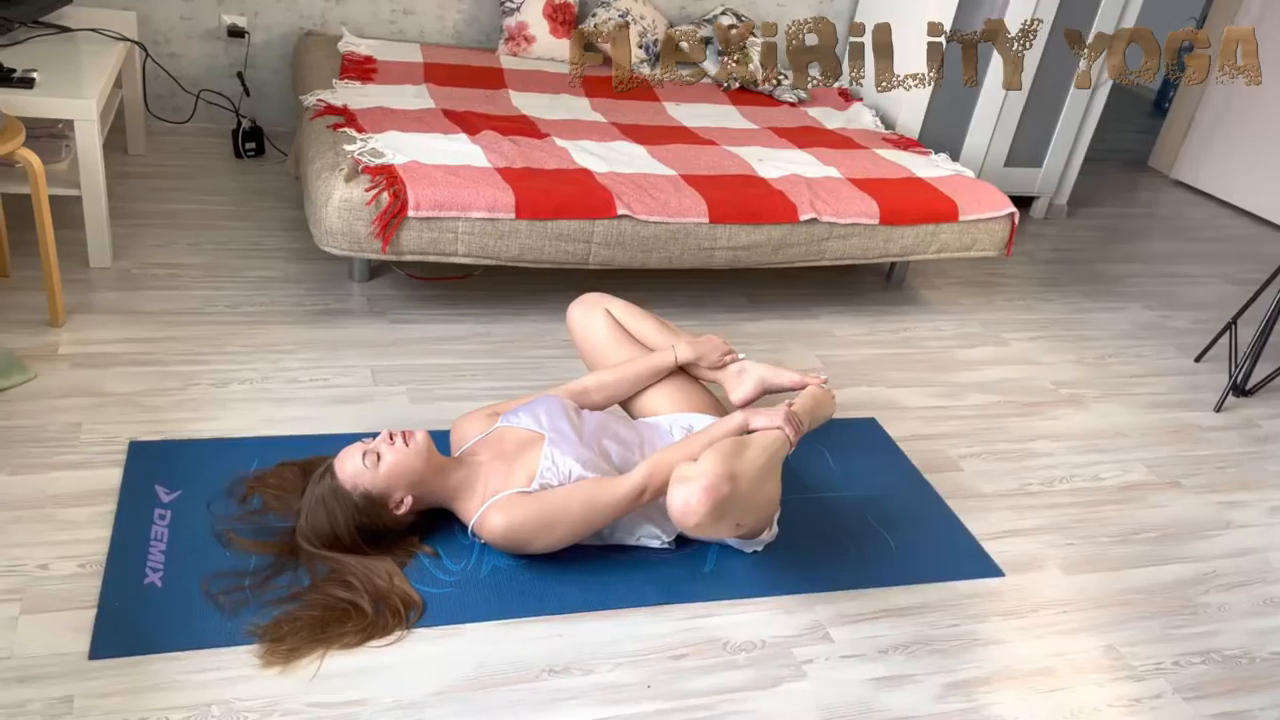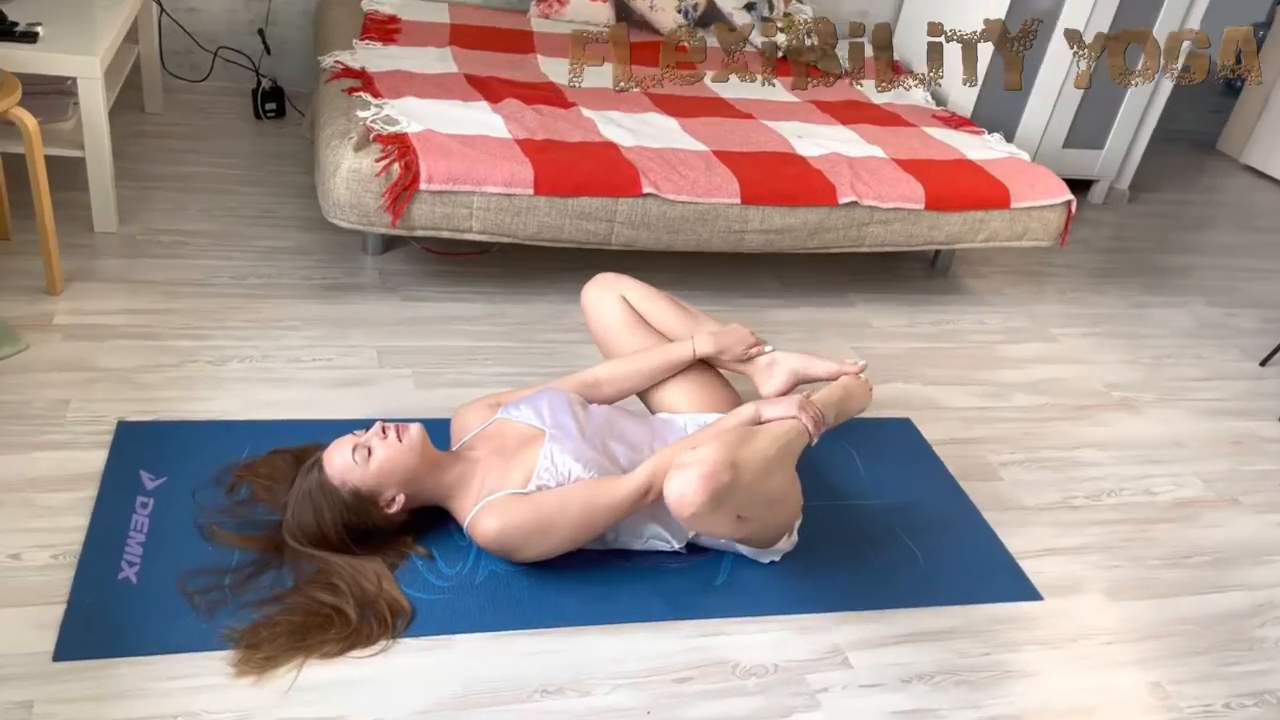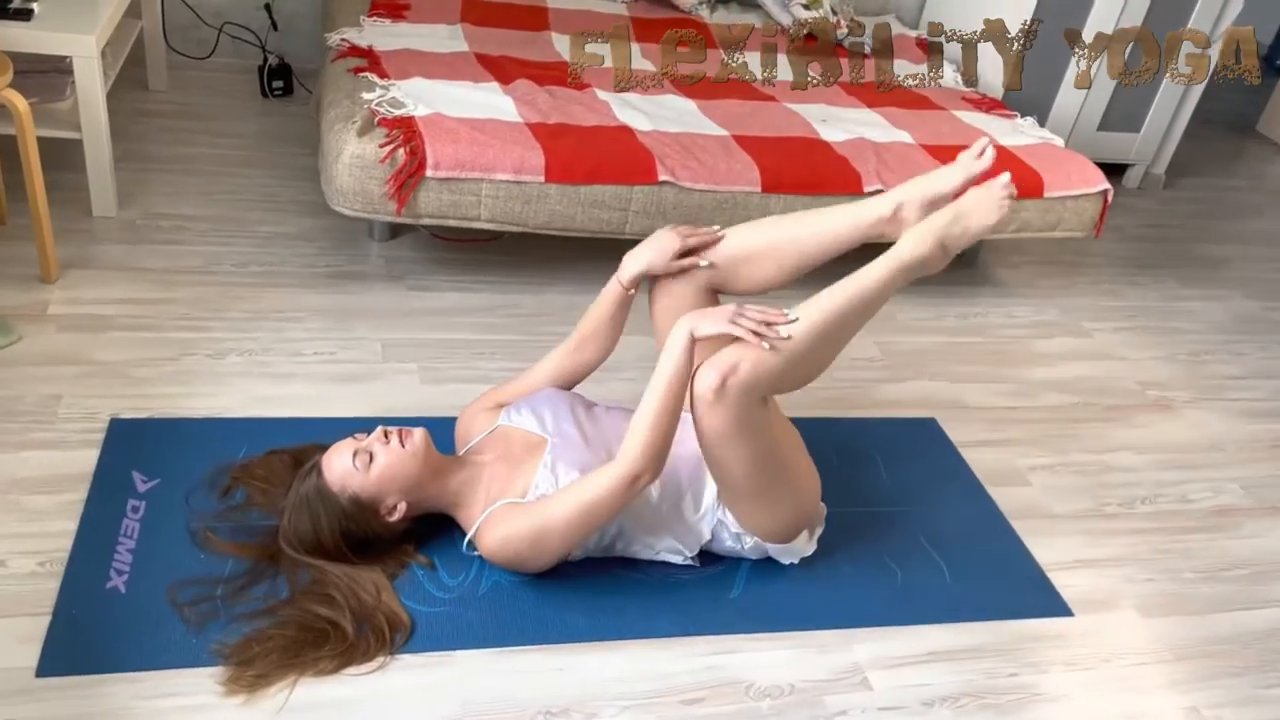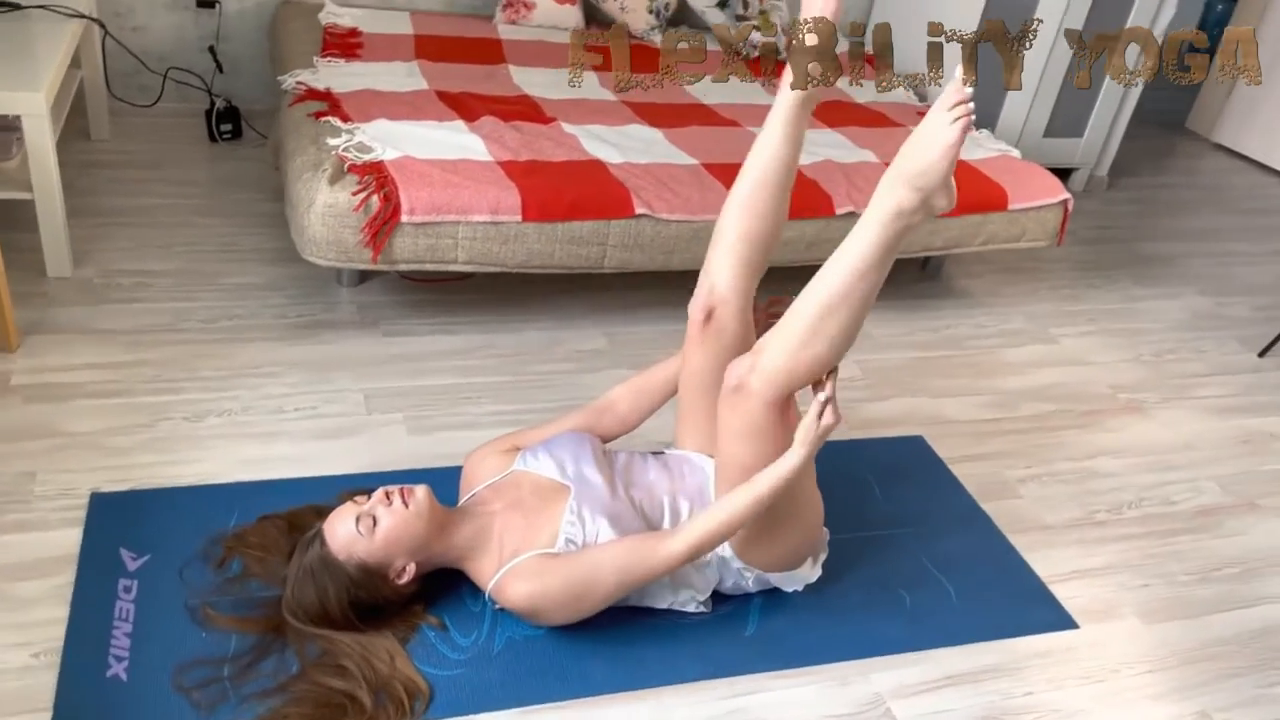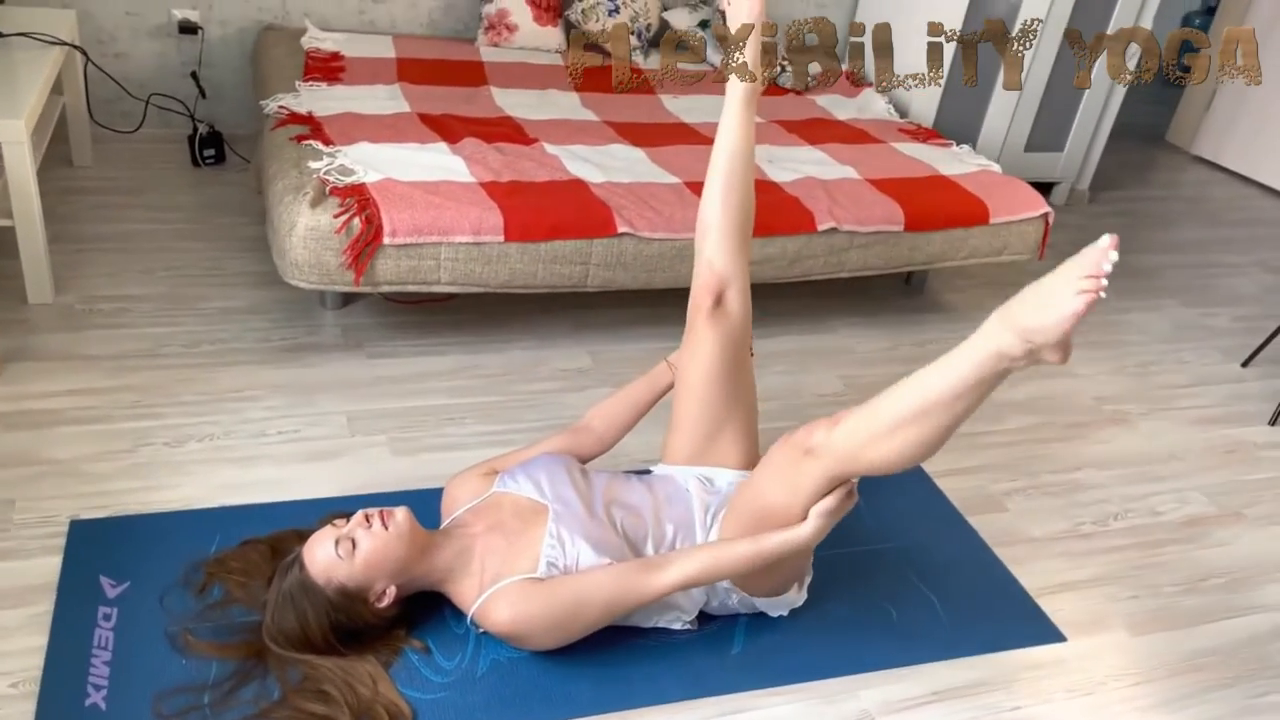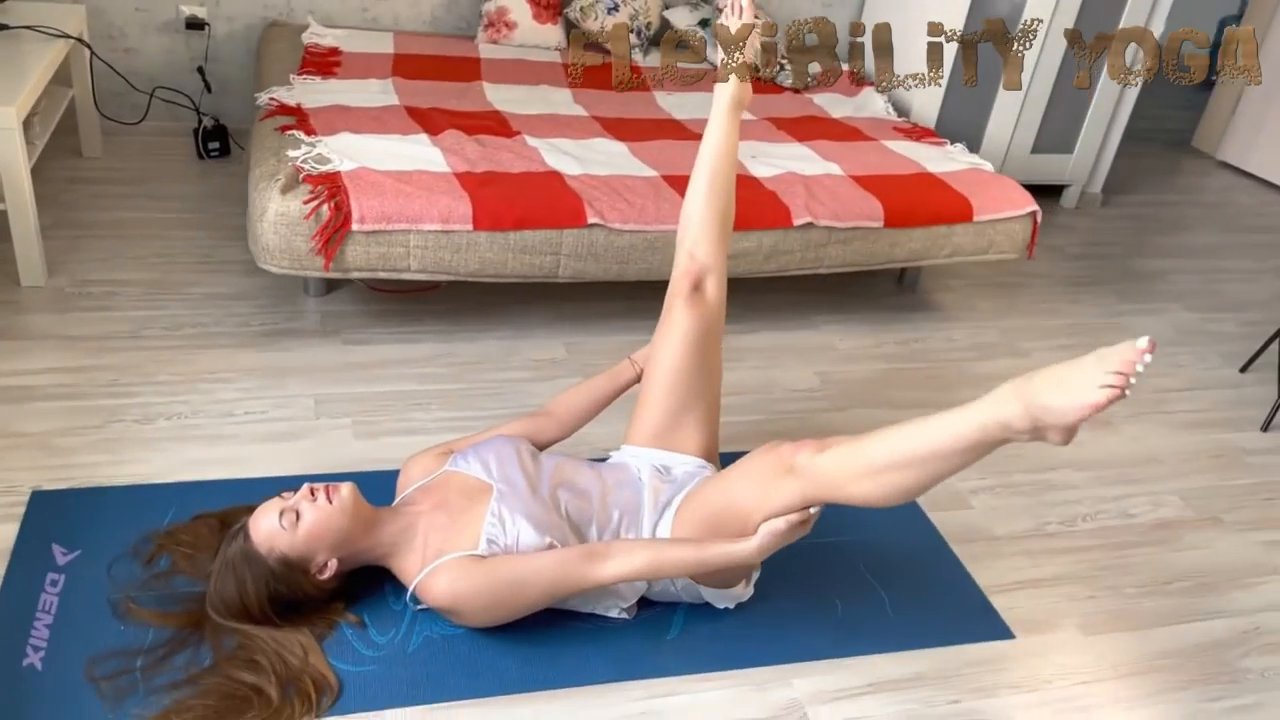
dt=0.5s
person 1, frame 1
left shoulder: (471, 429)
right shoulder: (501, 519)
left elbow: (578, 395)
right elbow: (640, 484)
left wrist: (680, 352)
right wrist: (734, 422)
left hip: (687, 434)
right hip: (712, 486)
left knee: (589, 310)
right knee: (700, 493)
left ankle: (736, 377)
right ankle: (800, 413)
person 1, frame 2
left shoulder: (471, 421)
right shoulder: (496, 522)
left elbow: (591, 386)
right elbow: (643, 486)
left wrist: (702, 347)
right wrist: (747, 414)
left hip: (710, 435)
right hip: (749, 516)
left knee: (607, 290)
right knee: (697, 480)
left ankle: (772, 369)
right ankle: (827, 405)
person 1, frame 3
left shoulder: (478, 424)
right shoulder: (503, 532)
left elbow: (581, 352)
right elbow: (635, 470)
left wrist: (632, 273)
right wrist: (683, 337)
left hip: (725, 437)
right hip: (762, 516)
left knee: (680, 259)
right knee: (724, 376)
left ankle: (897, 209)
right ankle: (920, 249)
person 1, frame 4
left shoulder: (484, 470)
right shoulder: (519, 587)
left elbow: (607, 414)
right elbow: (671, 552)
left wrist: (704, 351)
right wrist: (789, 472)
left hip: (701, 475)
right hip: (758, 544)
left knee: (718, 308)
right knee: (754, 379)
left ankle: (799, 82)
right ankle: (900, 193)
person 1, frame 5
left shoulder: (466, 491)
right shoulder: (504, 609)
left elbow: (580, 436)
right elbow: (664, 579)
left wrist: (677, 364)
right wrist: (793, 538)
left hip: (692, 490)
right hip: (742, 559)
left knee: (716, 296)
right knee: (821, 445)
right ankle: (1010, 335)
person 1, frame 6
left shoulder: (420, 474)
right shoulder: (448, 585)
left elbow: (539, 423)
right elbow: (605, 566)
left wrist: (640, 362)
right wrist: (748, 546)
left hip: (650, 476)
right hip: (682, 536)
left knee: (697, 280)
right knee: (798, 466)
left ankle: (731, 86)
right ankle: (1019, 408)
